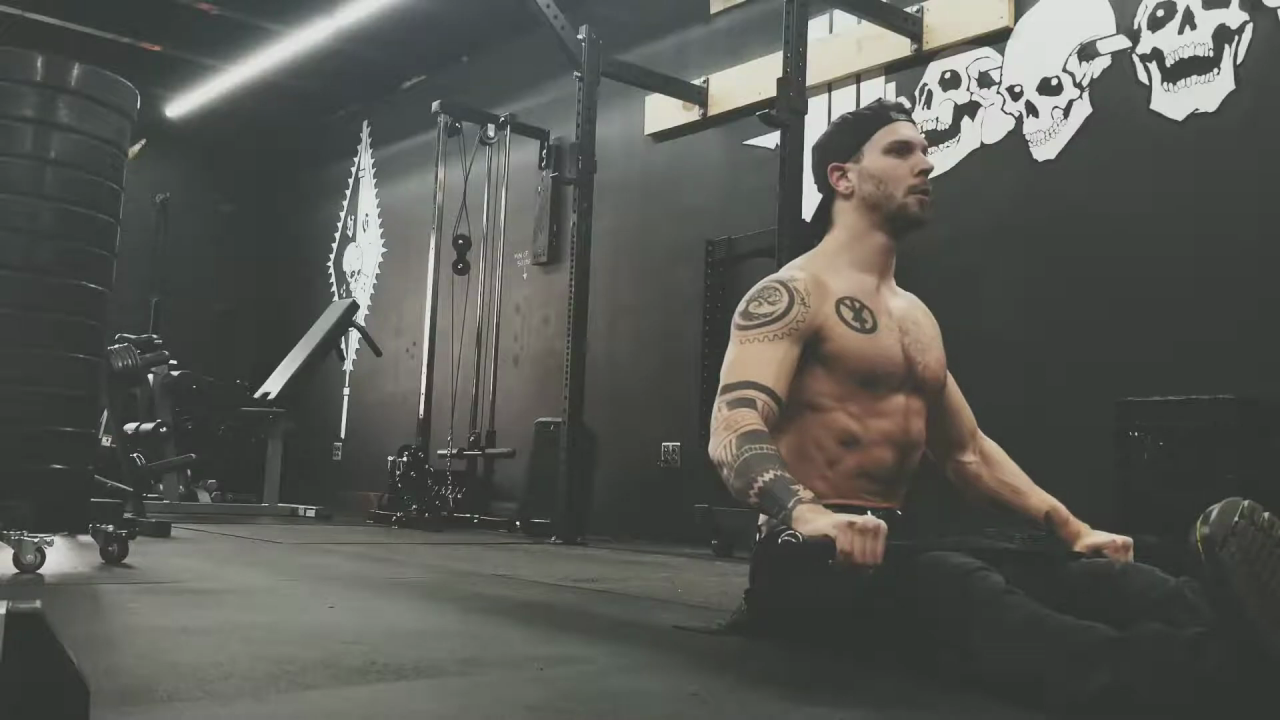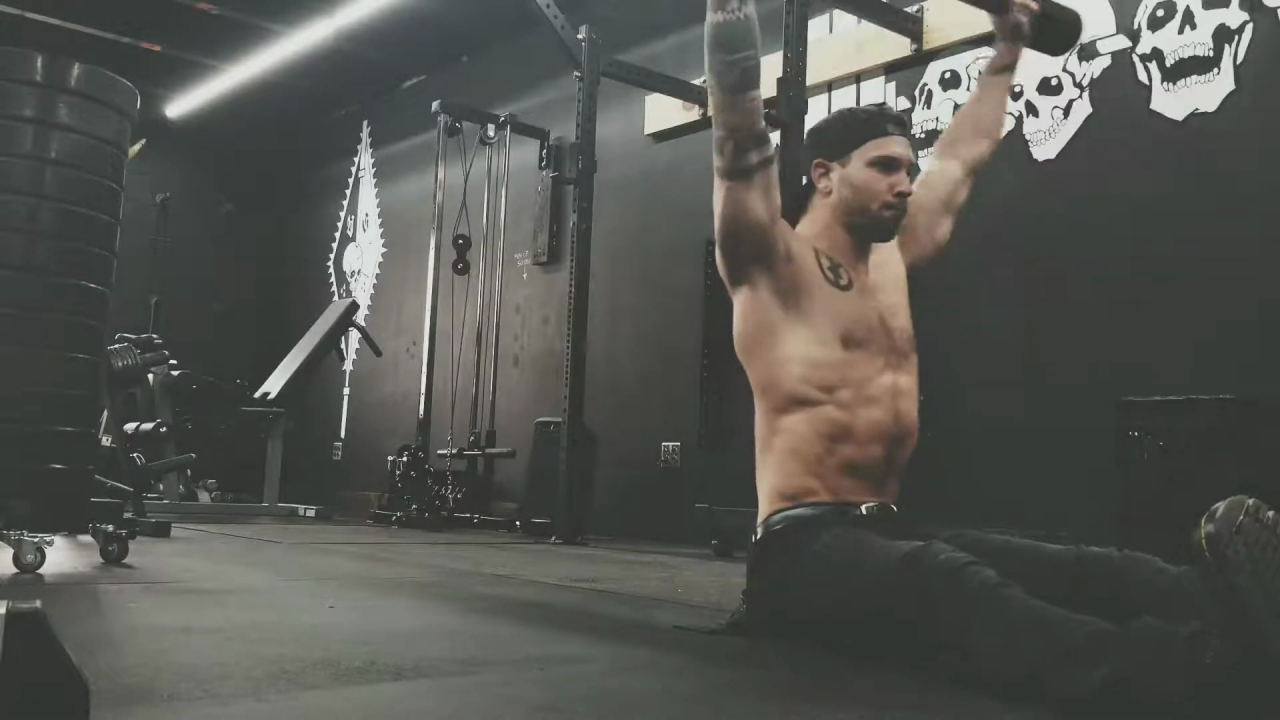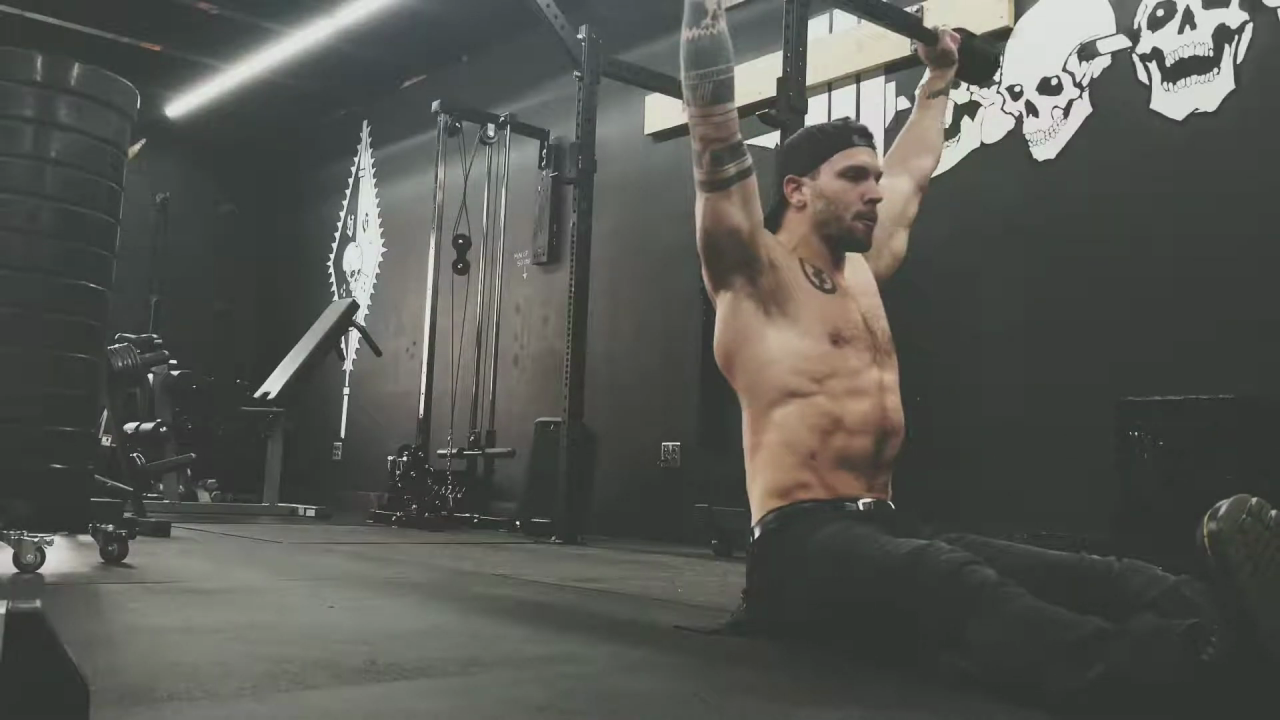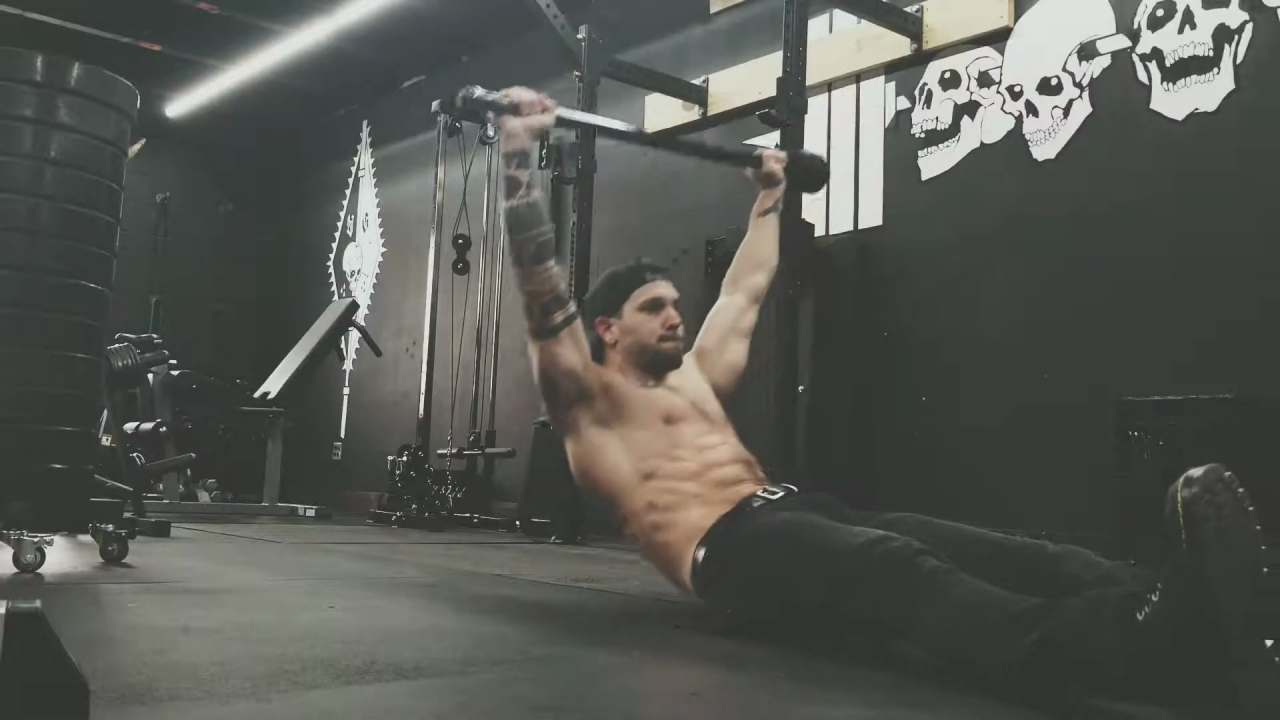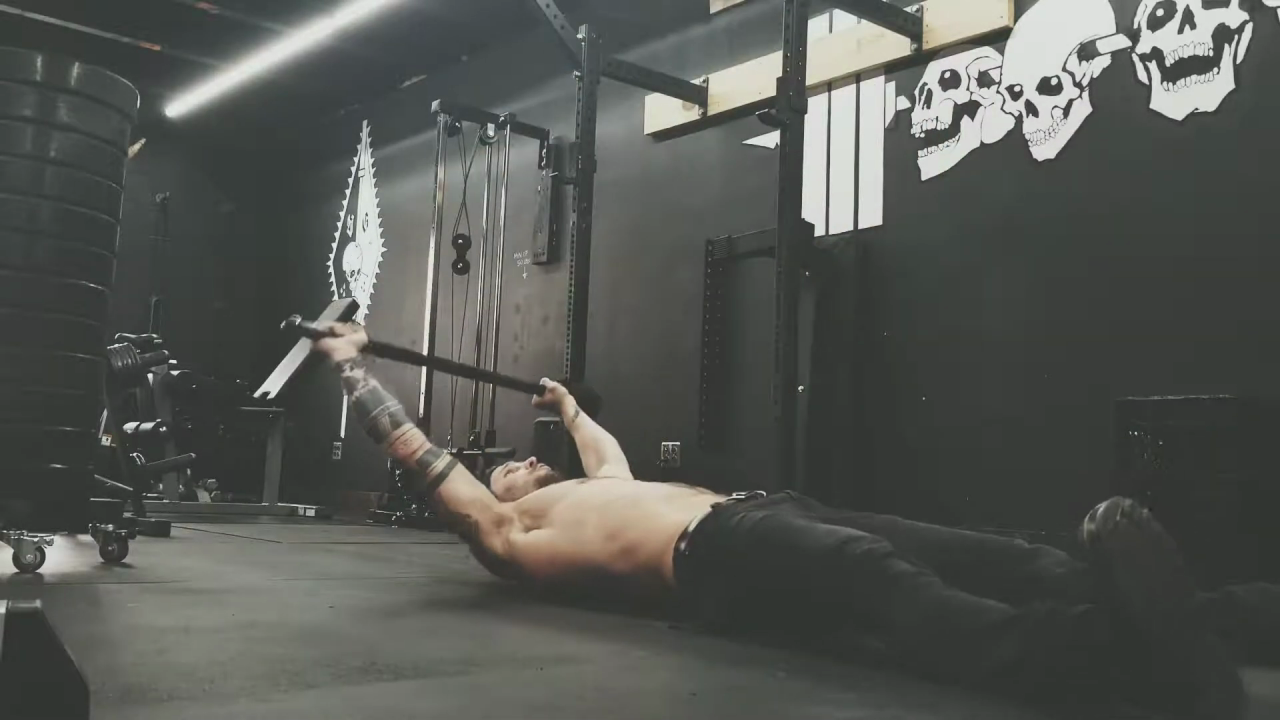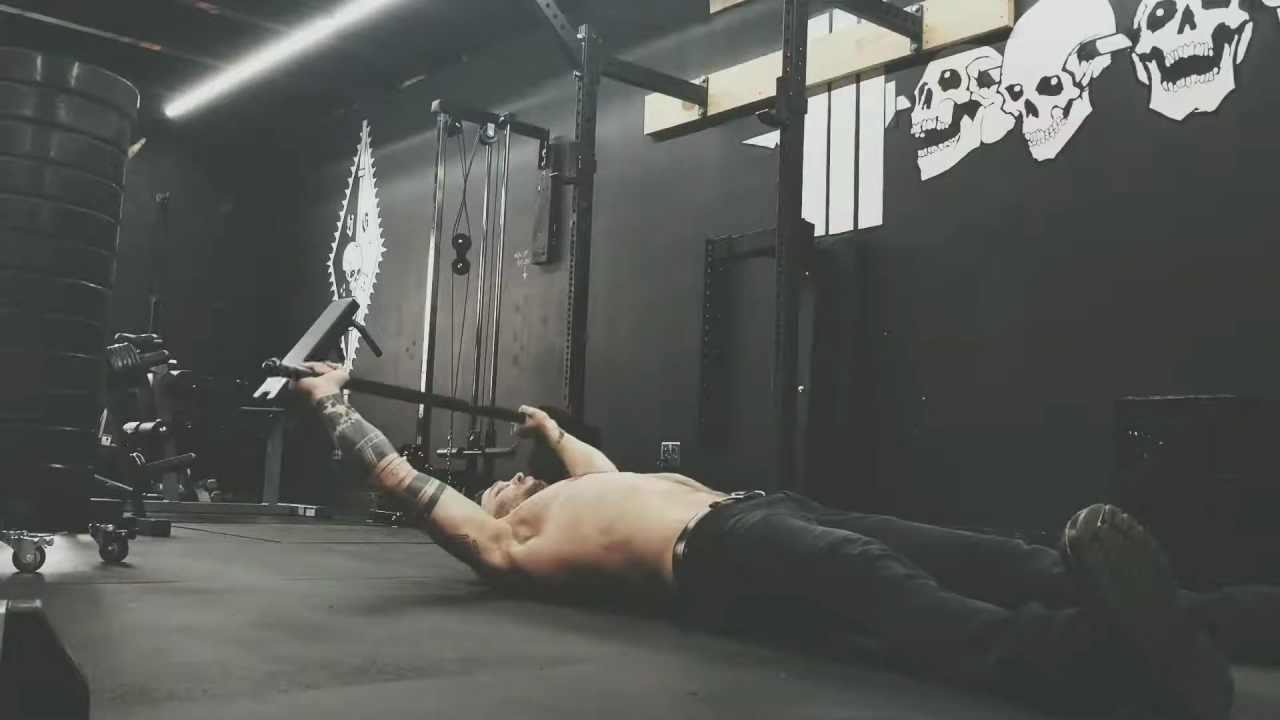
dt=0.7s
person 1, frame 1
left shoulder: (916, 317)
right shoulder: (791, 295)
left elbow: (968, 450)
right elbow: (734, 429)
left wrist: (1069, 526)
right wrist: (807, 514)
left hip: (888, 545)
right hip: (806, 558)
left knee: (1079, 576)
right knee: (958, 590)
right ankle: (1193, 661)
person 1, frame 2
left shoulder: (890, 260)
right shoulder: (771, 263)
left elbow: (963, 158)
right elbow: (737, 125)
left hip: (888, 535)
right hip: (803, 551)
left knee: (1096, 569)
right knee: (953, 587)
right ankle: (1187, 661)
person 1, frame 3
left shoulder: (859, 270)
right shoulder: (754, 274)
left elbow: (913, 171)
right elbow: (715, 128)
left wrist: (937, 80)
left hip: (883, 531)
right hip: (800, 551)
left knee: (1083, 577)
right knee: (952, 585)
right ankle: (1192, 657)
person 1, frame 4
left shoulder: (692, 380)
right shoulder: (590, 404)
left elbow: (744, 293)
right elbow: (544, 301)
left wrist: (770, 195)
right wrist: (522, 154)
left hip: (795, 516)
right hip: (736, 550)
left knee: (991, 551)
right knee: (903, 570)
left ankle: (1191, 623)
right ankle: (1131, 639)
person 1, frame 5
left shoulder: (591, 498)
right shoulder: (510, 533)
left elbow: (615, 457)
right elbow: (423, 458)
left wrist: (569, 409)
right wrist: (353, 366)
left hip: (757, 512)
right hip: (713, 552)
left knee: (987, 557)
right knee: (889, 587)
left ankle: (1158, 623)
right ankle: (1120, 641)
person 1, frame 6
left shoulder: (576, 497)
right shoulder: (506, 543)
left elbow: (607, 469)
right elbow: (411, 483)
left wrist: (551, 430)
right wrist: (336, 405)
left hip: (757, 511)
right hip: (711, 552)
left knee: (986, 559)
right knee: (886, 590)
left ankle: (1174, 620)
